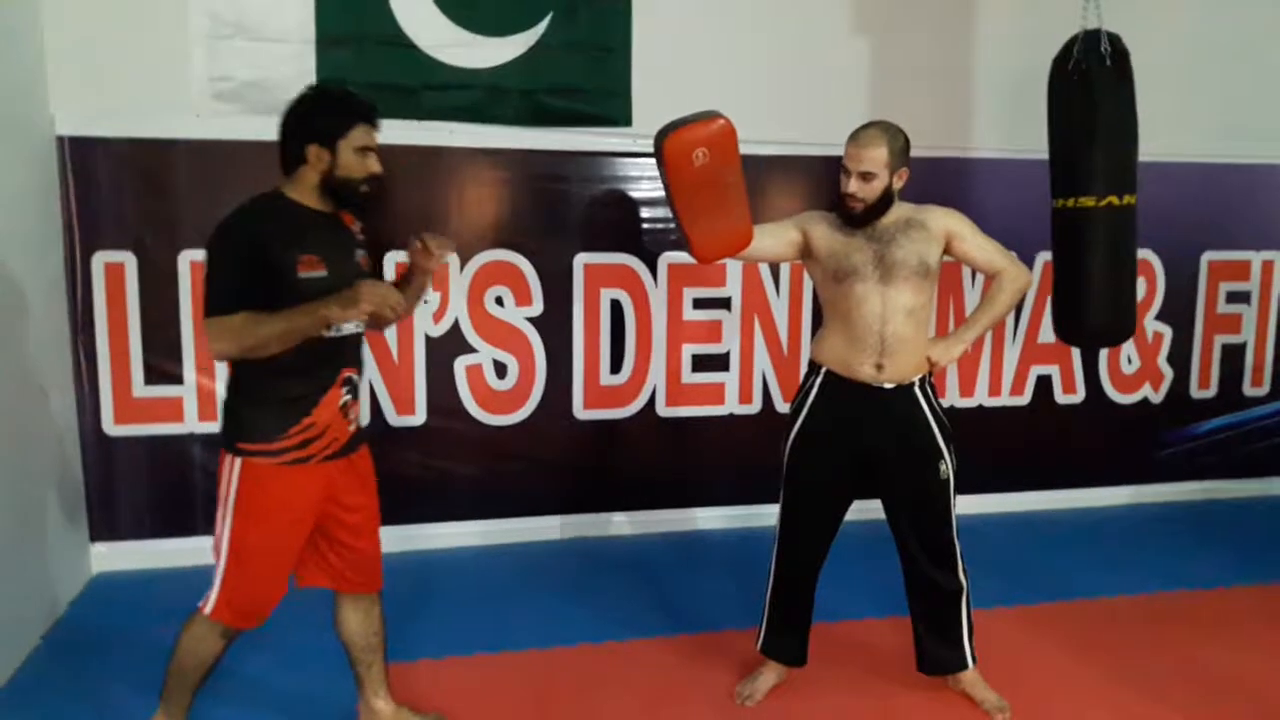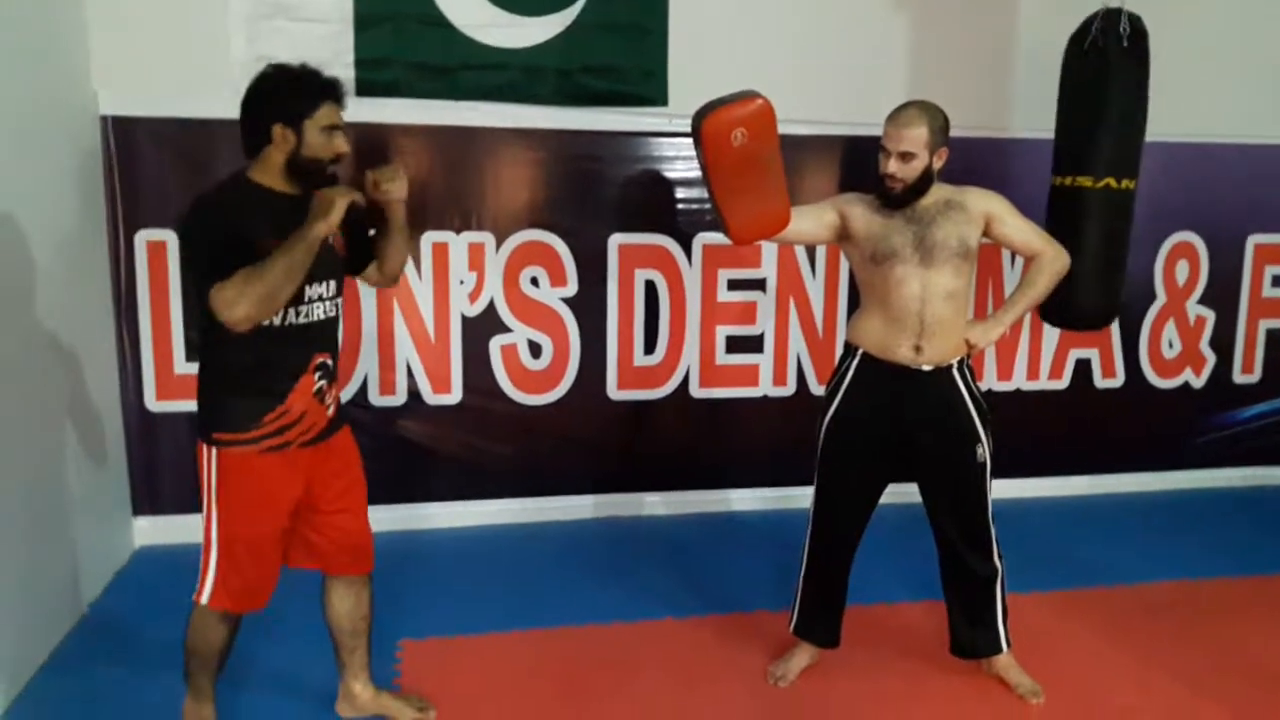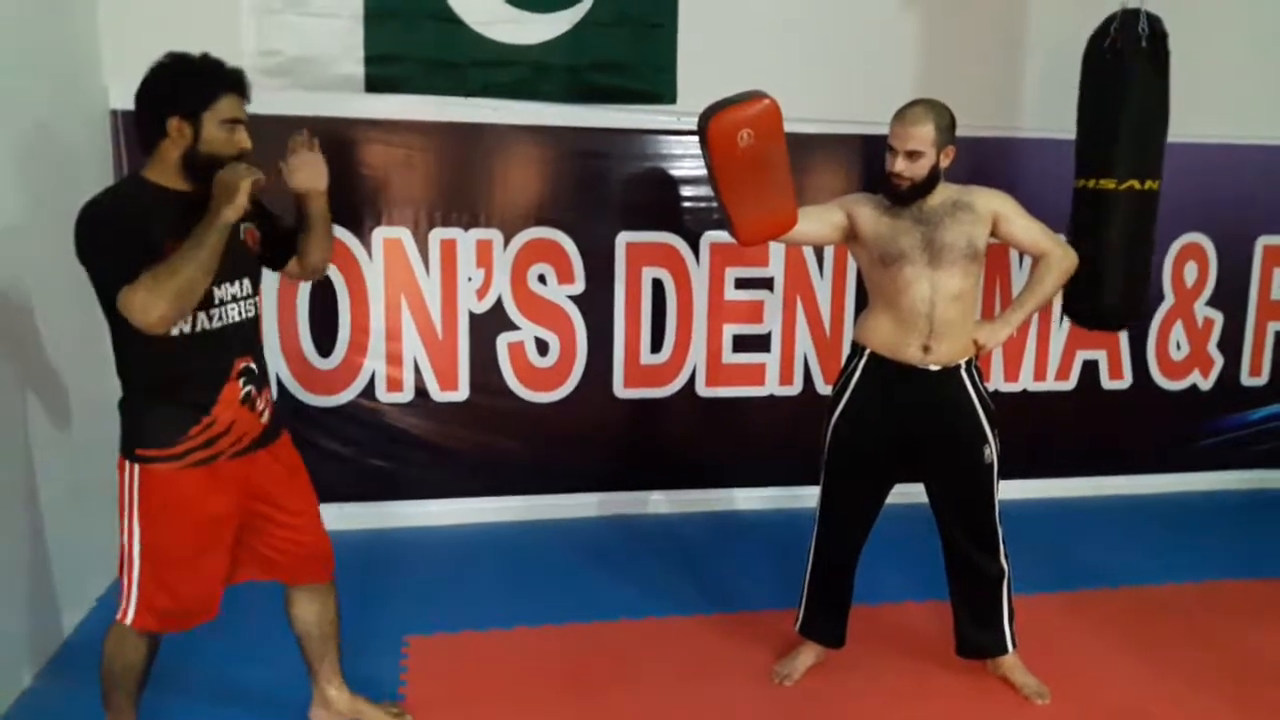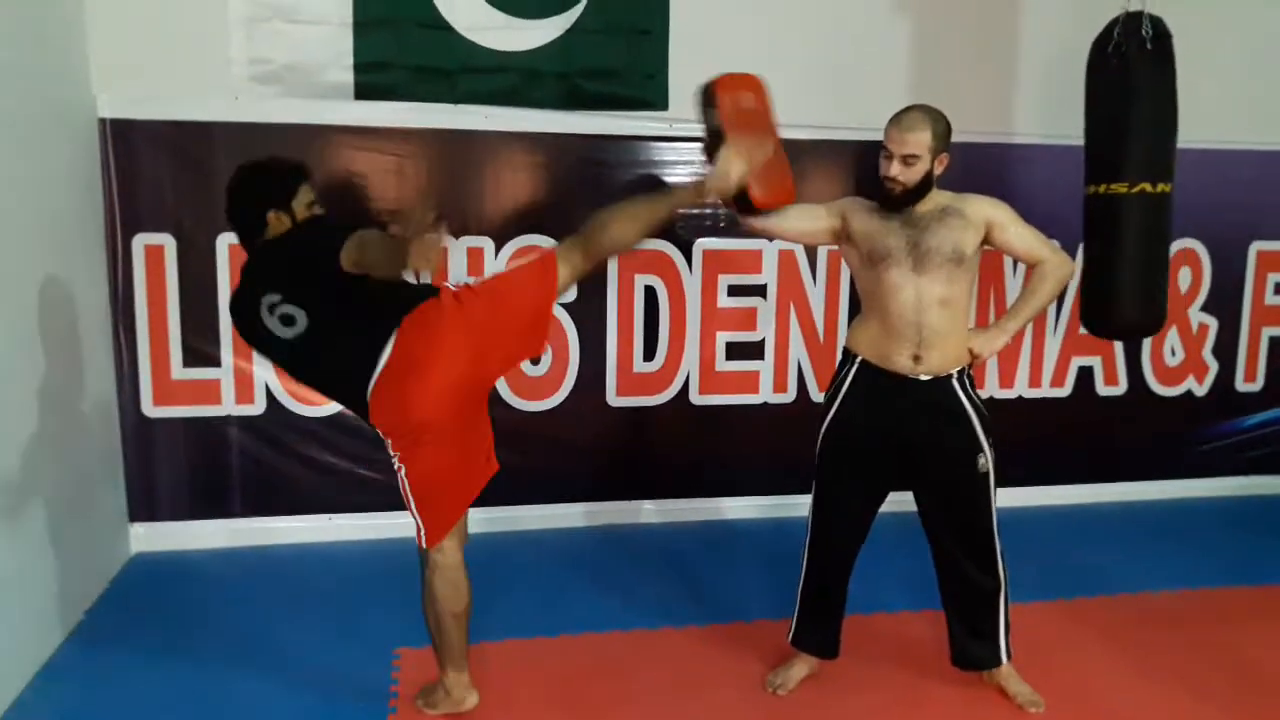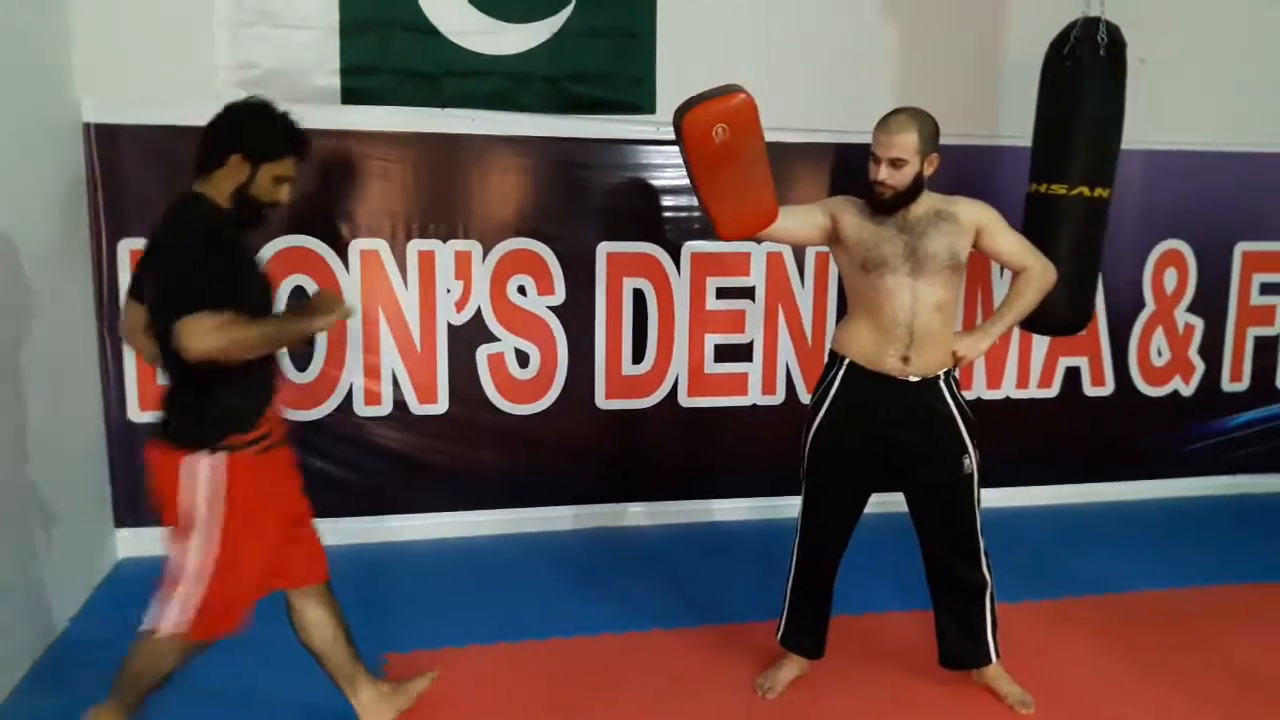
dt=1s
person 1, frame 1
left shoulder: (347, 226)
right shoulder: (250, 230)
left elbow: (377, 313)
right elbow: (223, 338)
left wrist: (417, 276)
right wrist: (335, 305)
left hip: (343, 445)
right hip: (268, 454)
left knee: (360, 578)
right knee: (231, 602)
person 1, frame 2
left shoulder: (327, 205)
right shoulder: (216, 214)
left elbow: (386, 273)
right elbow: (237, 309)
left wrist: (392, 209)
right wrist: (314, 229)
left hip: (324, 427)
right hip: (245, 438)
left knee: (349, 559)
right knee: (230, 586)
person 1, frame 3
left shoulder: (237, 199)
right shoulder: (112, 216)
left elbow: (309, 263)
right elbow: (152, 311)
left wrist: (314, 197)
right wrist: (218, 218)
left hip: (261, 439)
right hip: (171, 456)
left knee: (310, 563)
right knee: (148, 607)
person 1, frame 4
left shoulder: (246, 311)
right shoulder: (305, 243)
right elbow: (363, 253)
right wrist: (410, 253)
left hip: (403, 402)
right hip: (443, 333)
left knee: (442, 546)
right knee: (582, 248)
right ankle: (700, 190)
person 1, frame 5
left shoulder: (187, 227)
right shoulder: (206, 237)
left elbow: (140, 321)
right elbow: (202, 340)
right wrist: (304, 320)
left hip: (240, 446)
right hip: (218, 459)
left knee: (305, 568)
right knee: (196, 611)
person 2, frame 1
left shoulder: (937, 224)
right shoulder: (815, 229)
left elbow: (1013, 274)
left wrist: (960, 339)
left hip: (907, 406)
right hip: (831, 402)
left knee: (933, 545)
right knee: (800, 541)
left ankle: (957, 664)
right ankle: (779, 656)
person 2, frame 2
left shoulder: (976, 206)
right shoulder: (853, 211)
left elbow: (1052, 256)
left wrist: (999, 322)
left hip: (946, 388)
right hip: (867, 384)
left knee: (969, 528)
right knee: (834, 522)
left ankle: (991, 648)
right ankle: (811, 638)
person 2, frame 3
left shoulder: (984, 206)
right shoulder: (861, 212)
left elbow: (1060, 256)
right elbow: (782, 224)
left wrist: (1007, 323)
left hip: (954, 389)
right hip: (874, 383)
left knee: (975, 528)
right knee: (841, 521)
left ankle: (996, 648)
right ankle: (817, 636)
person 2, frame 4
left shoulder: (979, 213)
right shoulder: (851, 216)
left elbow: (1057, 264)
right elbow: (766, 219)
left wrist: (1002, 332)
left hip: (947, 399)
right hip: (867, 392)
left knee: (971, 538)
right knee: (834, 531)
left ankle: (990, 659)
right ankle: (811, 646)
person 2, frame 5
left shoulder: (967, 216)
right shoulder: (843, 215)
left elbow: (1040, 271)
right elbow: (762, 221)
left wrist: (985, 335)
left hip: (932, 398)
right hip: (852, 392)
left knee: (956, 537)
right knee: (821, 531)
left ankle: (980, 658)
right ankle: (799, 648)
